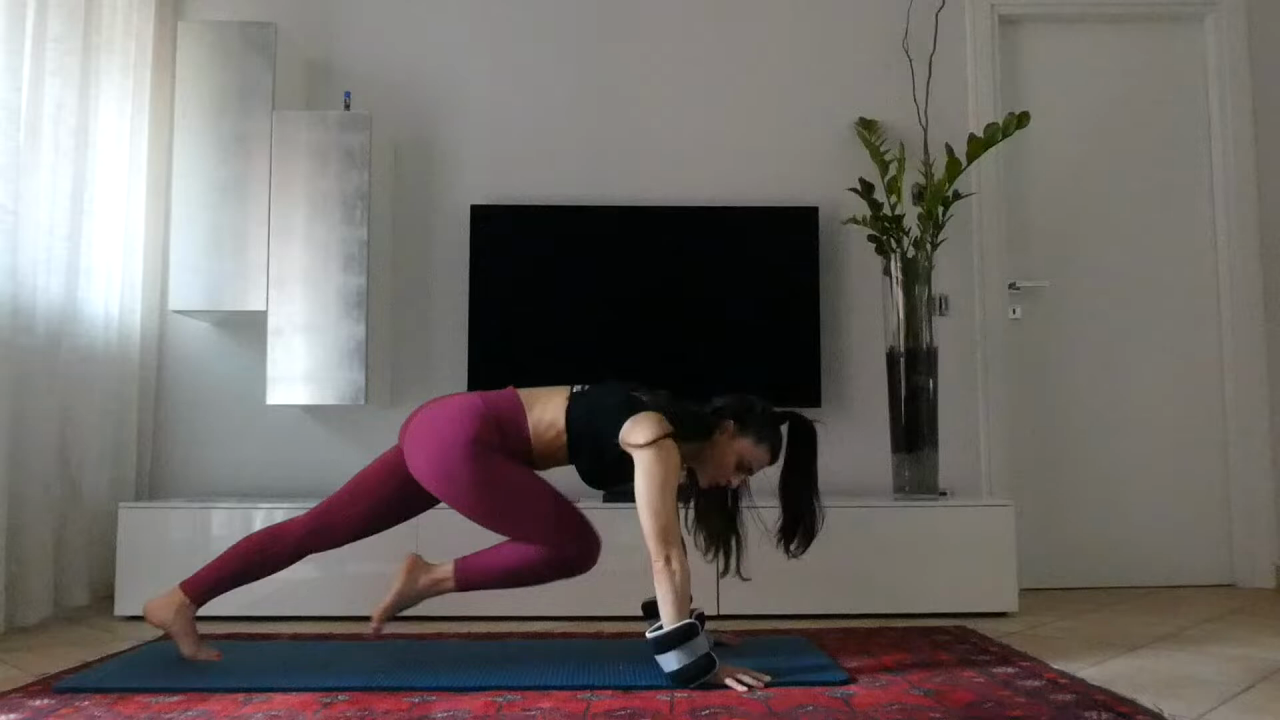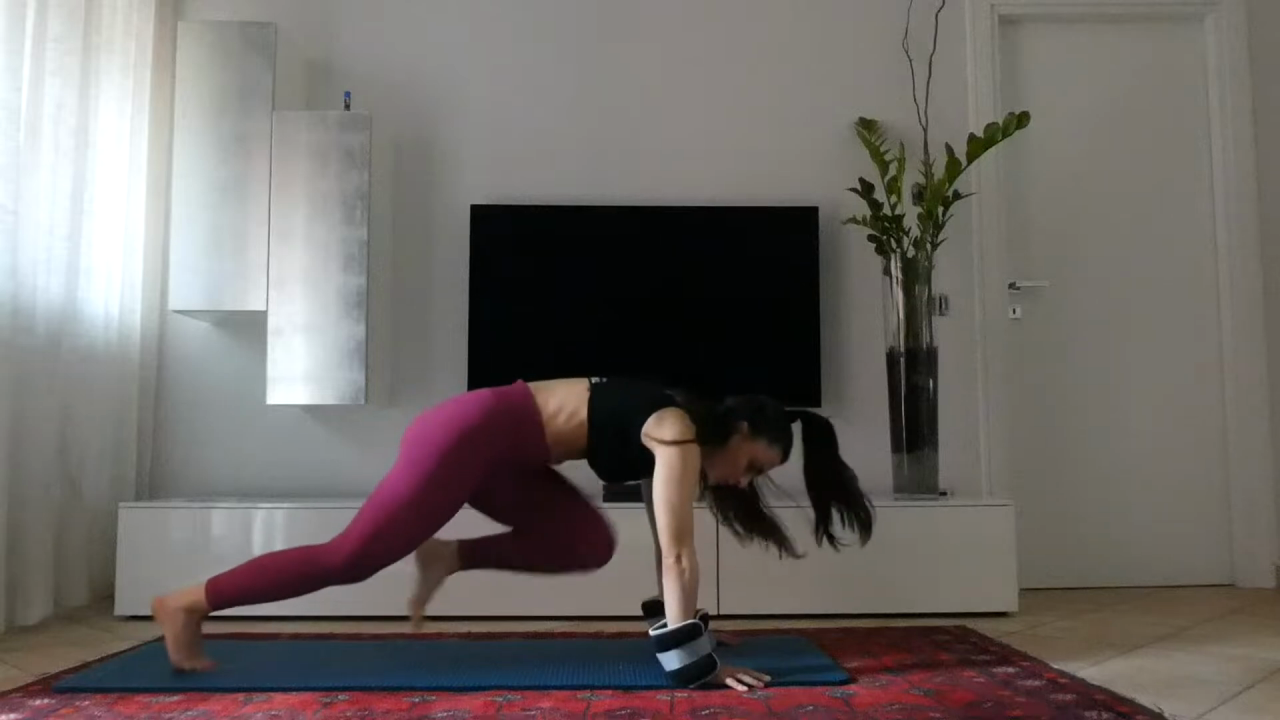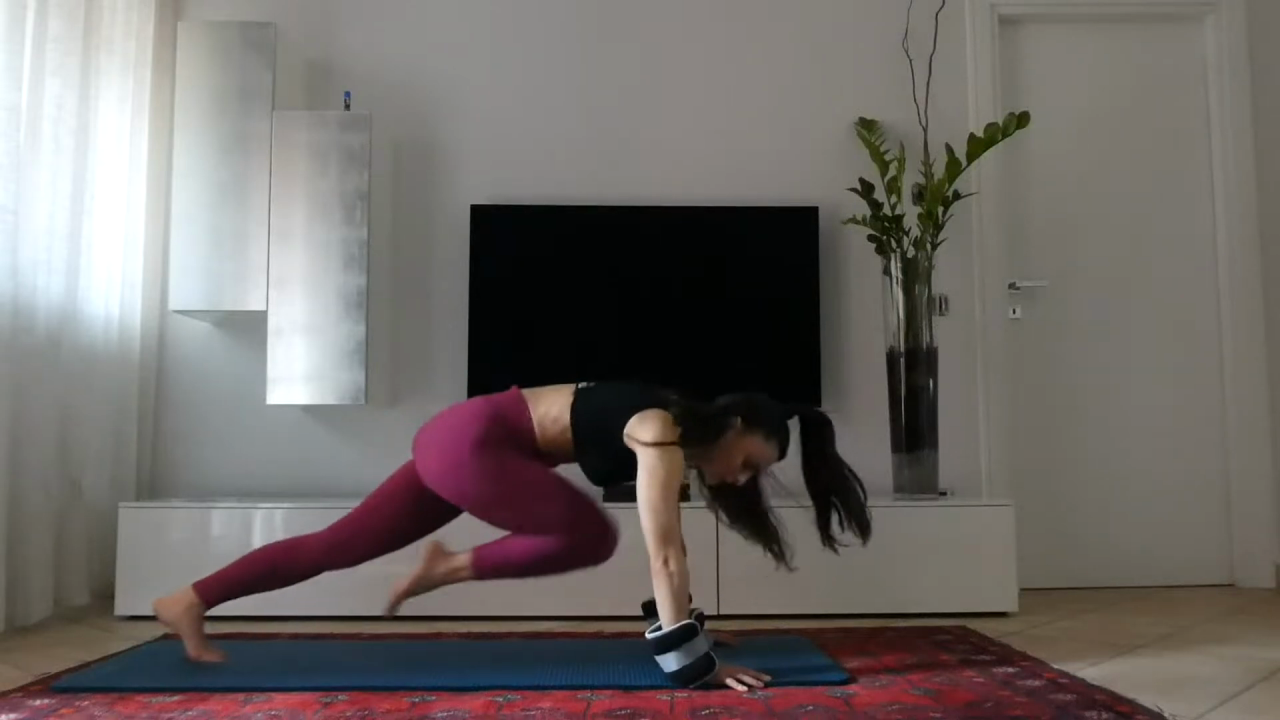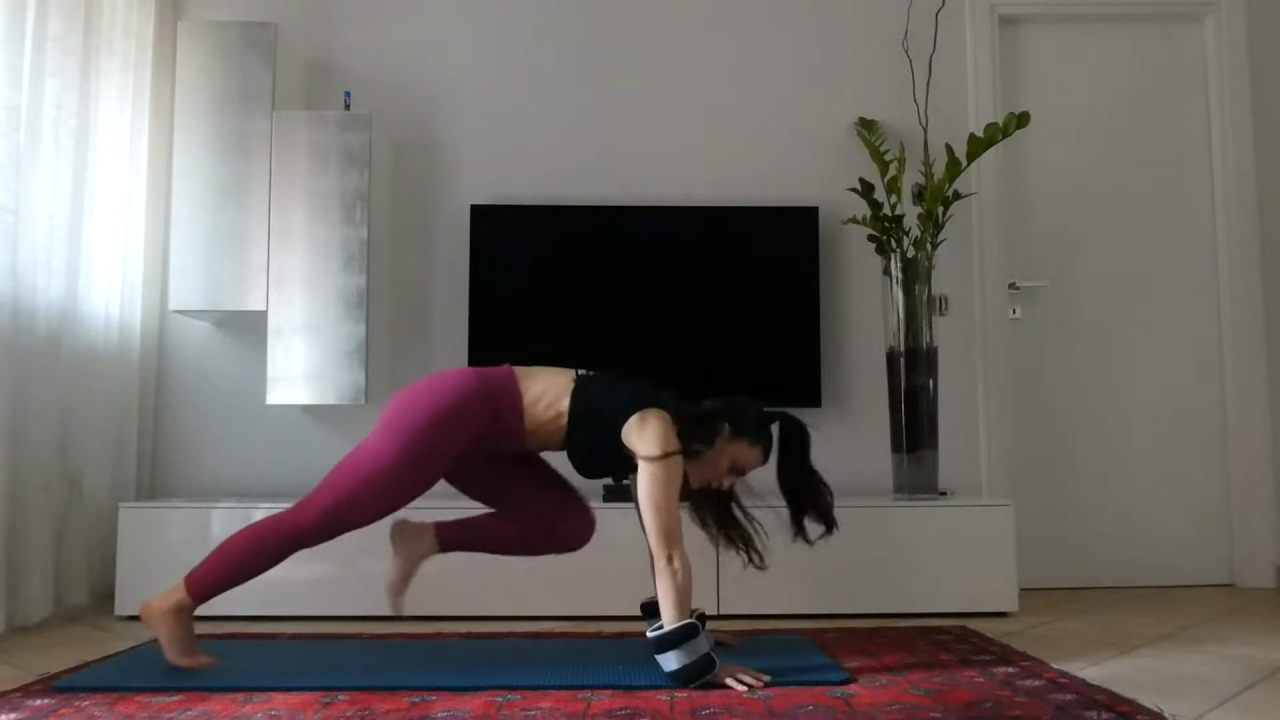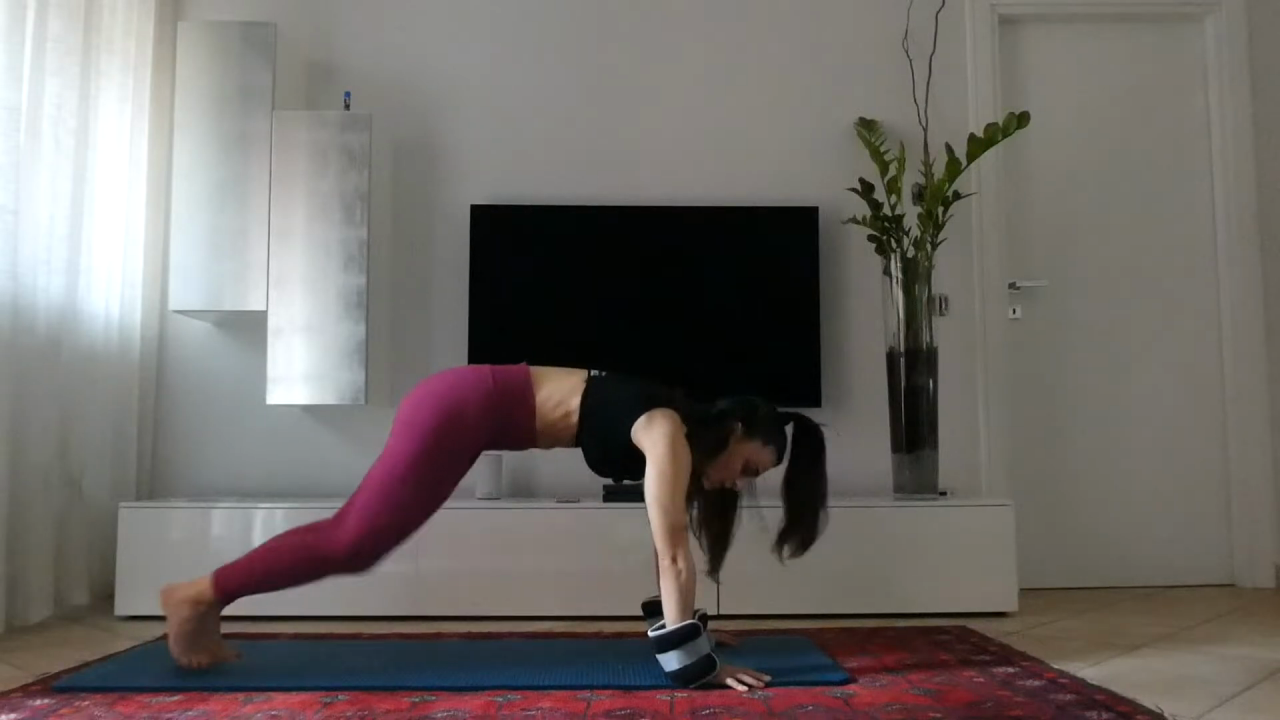
dt=0.5s
person 1, frame 1
left shoulder: (674, 444)
right shoulder: (659, 438)
left elbow: (668, 557)
right elbow: (665, 558)
left wrist: (685, 642)
right wrist: (690, 660)
left hip: (449, 430)
right hip: (458, 436)
left knee: (323, 527)
right knee: (574, 547)
left ankle: (178, 603)
right ankle: (429, 577)
person 1, frame 2
left shoulder: (680, 435)
right shoulder: (681, 433)
left elbow: (669, 554)
right elbow: (677, 556)
left wrist: (686, 641)
right wrist: (692, 661)
left hip: (492, 446)
right hip: (470, 433)
left knee: (591, 543)
right knee: (349, 556)
left ankle: (452, 555)
right ankle: (187, 605)
person 1, frame 3
left shoulder: (682, 435)
right shoulder: (663, 433)
left elbow: (666, 556)
right elbow: (664, 555)
left wrist: (686, 637)
right wrist: (690, 660)
left hip: (469, 440)
right hip: (467, 440)
left knee: (341, 542)
right knee: (592, 538)
left ankle: (189, 602)
right ankle: (453, 563)
person 1, frame 4
left shoulder: (667, 436)
right shoulder: (662, 434)
left elbow: (664, 556)
right elbow: (667, 557)
left wrist: (690, 636)
right wrist: (690, 658)
left hip: (469, 425)
right hip: (451, 411)
left knee: (570, 523)
right knee: (315, 517)
left ankle: (428, 538)
right ankle: (172, 605)
person 1, frame 5
left shoulder: (679, 439)
right shoulder: (671, 436)
left elbow: (672, 556)
right elbow: (670, 557)
left wrist: (687, 642)
right wrist: (693, 662)
left hip: (470, 409)
right hip: (463, 407)
left knee: (355, 531)
right knee: (352, 538)
left ankle: (209, 603)
right ankle: (193, 597)
